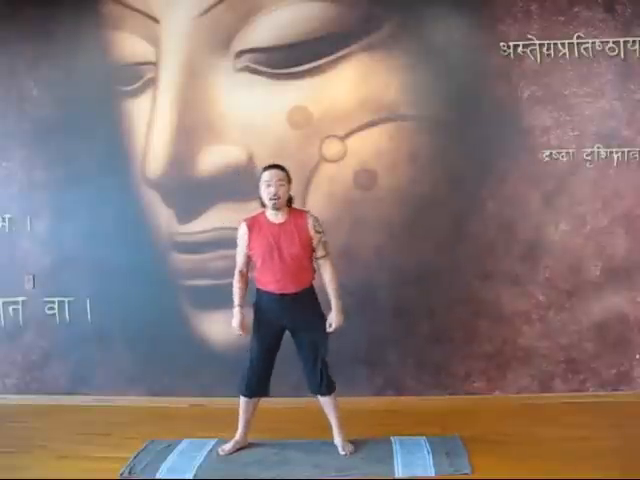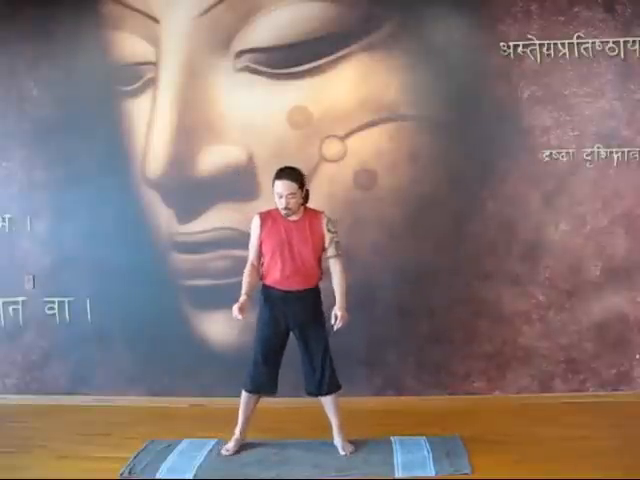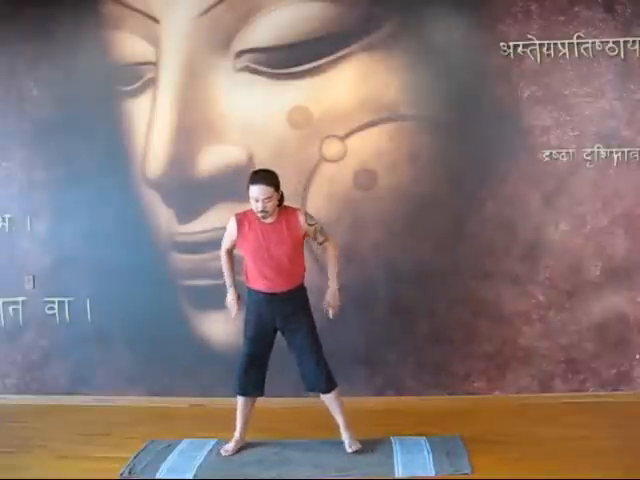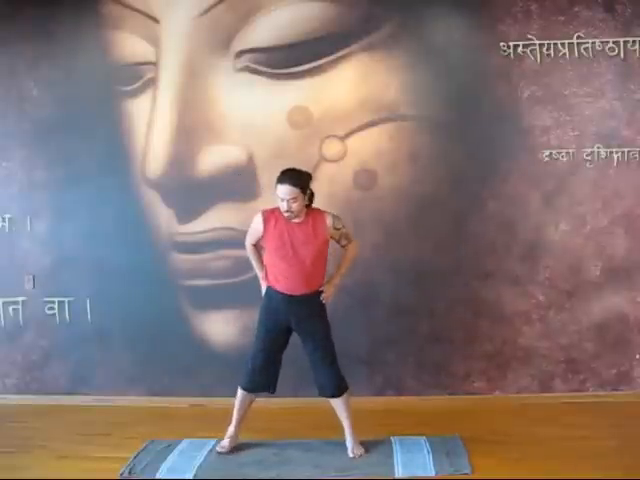
dt=0.4s
person 1, frame 1
left shoulder: (308, 221)
right shoulder: (249, 227)
left elbow: (325, 265)
right elbow: (241, 271)
left wrist: (336, 307)
right wrist: (237, 309)
left hip: (304, 303)
right hip: (268, 304)
left knee: (319, 369)
right knee: (255, 371)
left ankle: (338, 434)
right ankle: (241, 435)
person 1, frame 2
left shoulder: (321, 221)
right shoulder: (261, 221)
left elbow: (335, 263)
right elbow: (253, 264)
left wrist: (340, 303)
right wrist: (244, 296)
left hip: (307, 300)
right hip: (273, 301)
left knee: (321, 366)
right knee: (259, 367)
left ankle: (338, 433)
right ankle: (239, 434)
person 1, frame 3
left shoulder: (299, 219)
right shoulder: (238, 223)
left elbow: (328, 244)
right elbow: (225, 251)
left wrist: (333, 287)
right wrist: (231, 288)
left hip: (294, 301)
right hip: (258, 303)
left knee: (316, 366)
right knee: (249, 369)
left ankle: (345, 430)
right ankle: (239, 435)
person 1, frame 4
left shoulder: (326, 221)
right shoulder: (264, 219)
left elbow: (351, 246)
right elbow: (250, 245)
left wrist: (334, 282)
right wrist: (263, 278)
left hip: (311, 304)
right hip: (275, 302)
left knee: (328, 369)
right knee: (257, 368)
left ankle: (350, 435)
right ankle: (232, 431)
